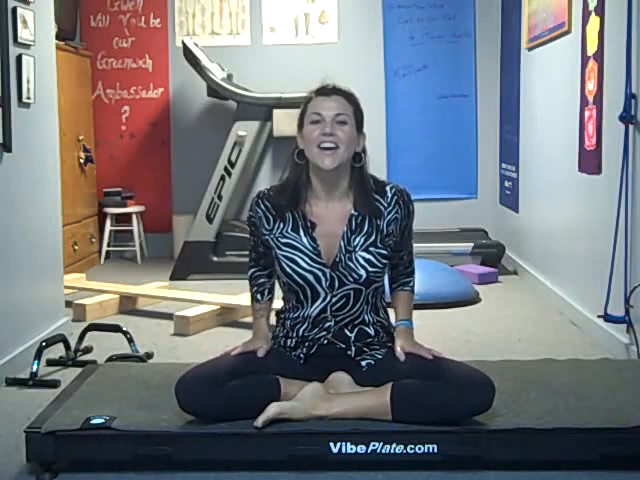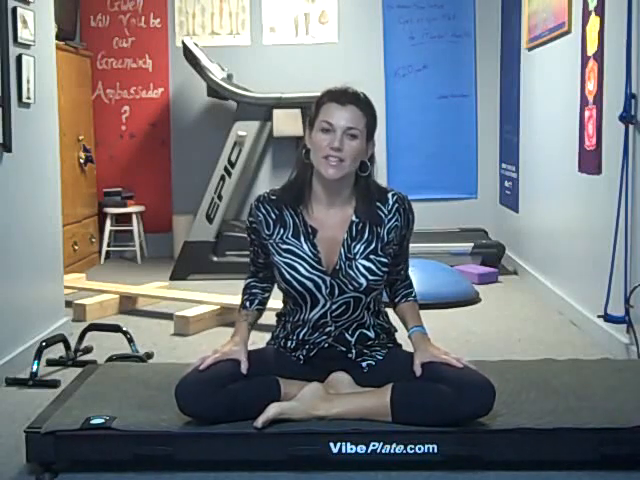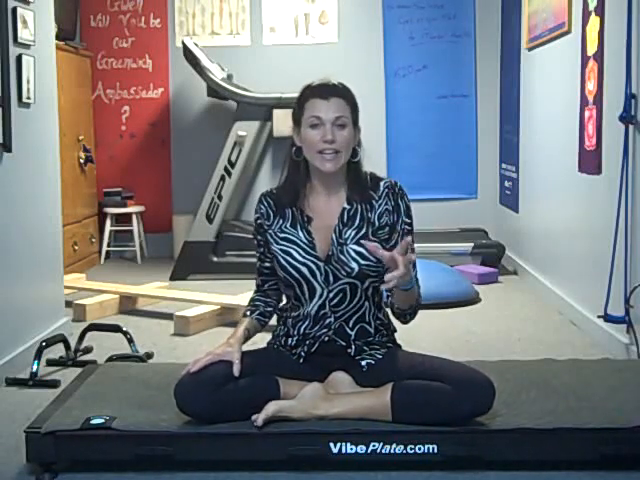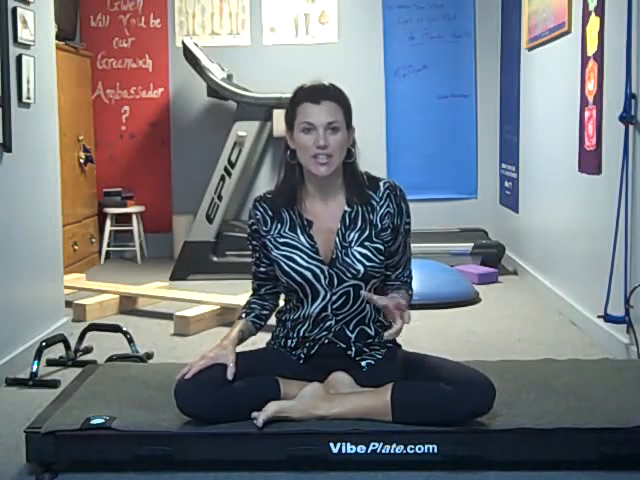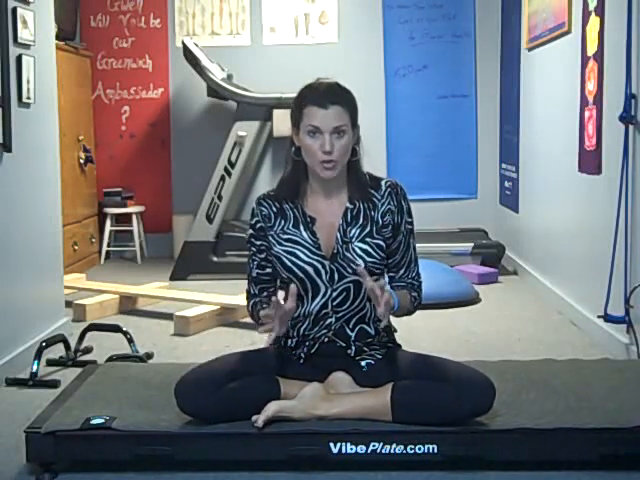
dt=1s
person 1, frame 1
left shoulder: (392, 203)
right shoulder: (268, 207)
left wrist: (403, 330)
right wrist: (260, 330)
left hip: (370, 354)
right hip: (294, 354)
left knee: (476, 391)
right knee: (192, 391)
left ankle: (321, 404)
right ankle: (339, 391)
person 1, frame 2
left shoulder: (393, 209)
right shoulder: (269, 210)
left wrist: (420, 338)
right wrist: (239, 337)
left hip: (370, 355)
right hip: (294, 354)
left knee: (477, 394)
right knee: (192, 394)
left ankle: (318, 405)
right ankle: (339, 392)
person 1, frame 3
left shoulder: (386, 197)
right shoulder: (272, 206)
left elbow: (406, 312)
left wrist: (404, 277)
right wrist: (236, 339)
left hip: (370, 355)
right hip: (294, 354)
left knee: (477, 392)
right knee: (192, 392)
left ankle: (319, 404)
right ankle: (335, 392)
person 1, frame 4
left shoulder: (385, 198)
right shoulder: (268, 210)
left elbow: (399, 282)
left wrist: (394, 303)
right wrist: (230, 341)
left hip: (370, 355)
right hip: (294, 355)
left knee: (477, 393)
right knee: (192, 393)
left ankle: (317, 405)
right ankle: (335, 390)
person 1, frame 5
left shoulder: (387, 198)
right shoulder: (270, 208)
left elbow: (411, 296)
right elbow: (256, 301)
left wrist: (387, 299)
right wrist: (275, 313)
left hip: (371, 355)
right hip: (295, 356)
left knee: (477, 392)
right knee: (191, 392)
left ankle: (317, 405)
right ankle: (335, 390)
